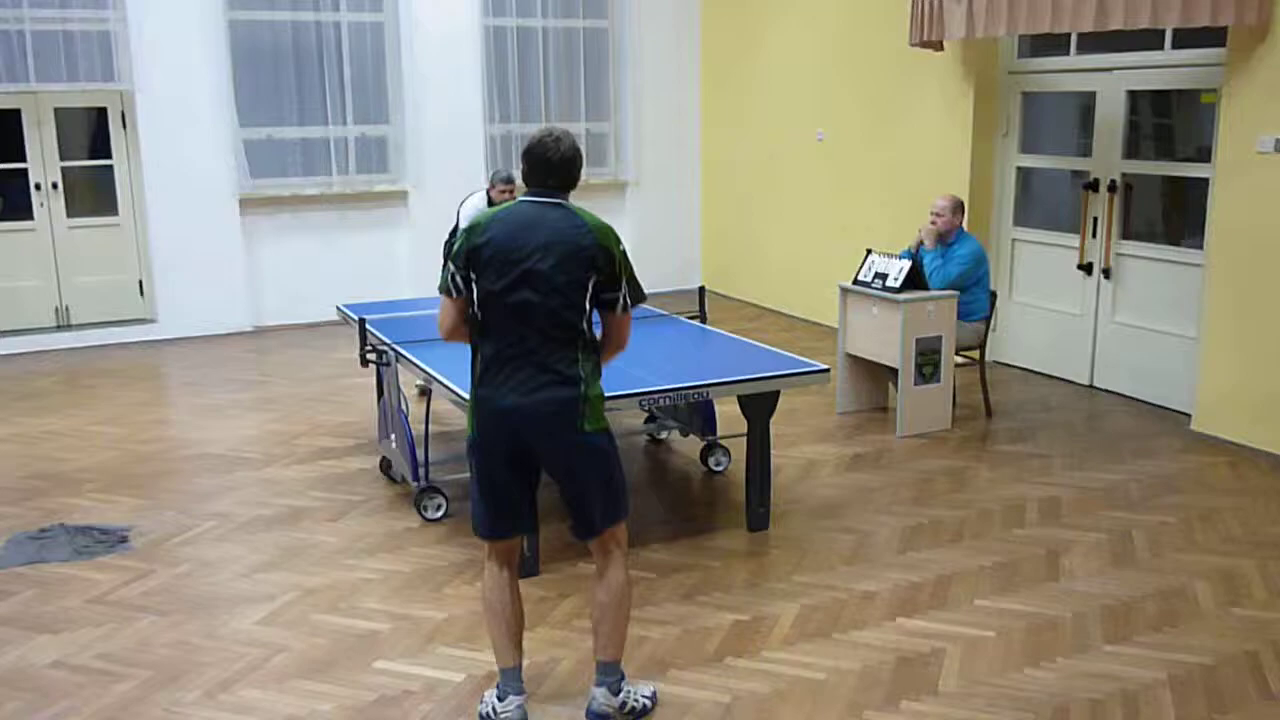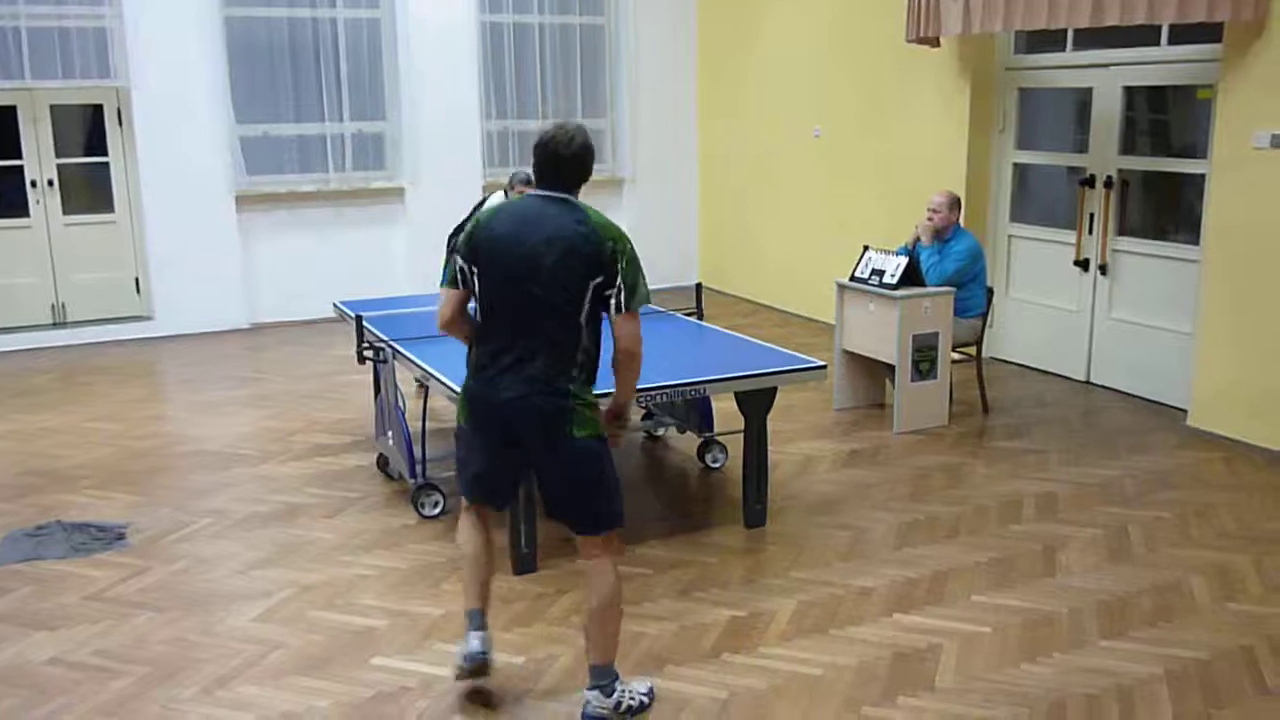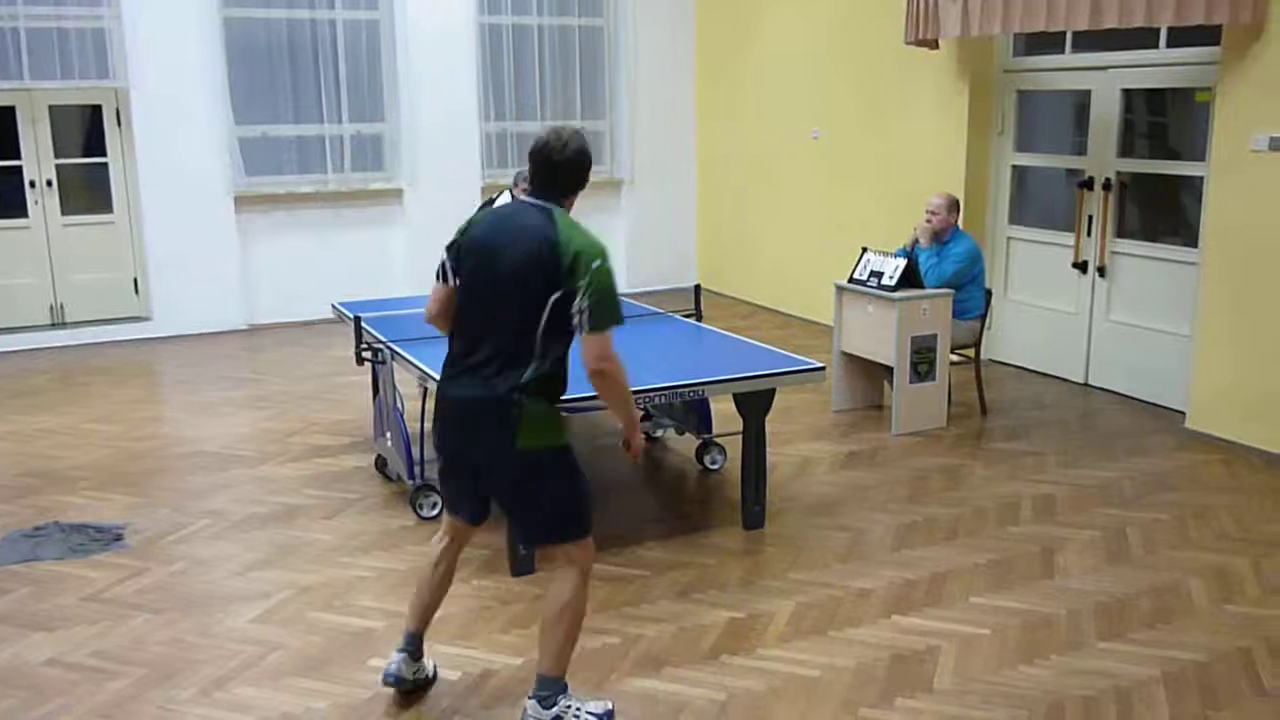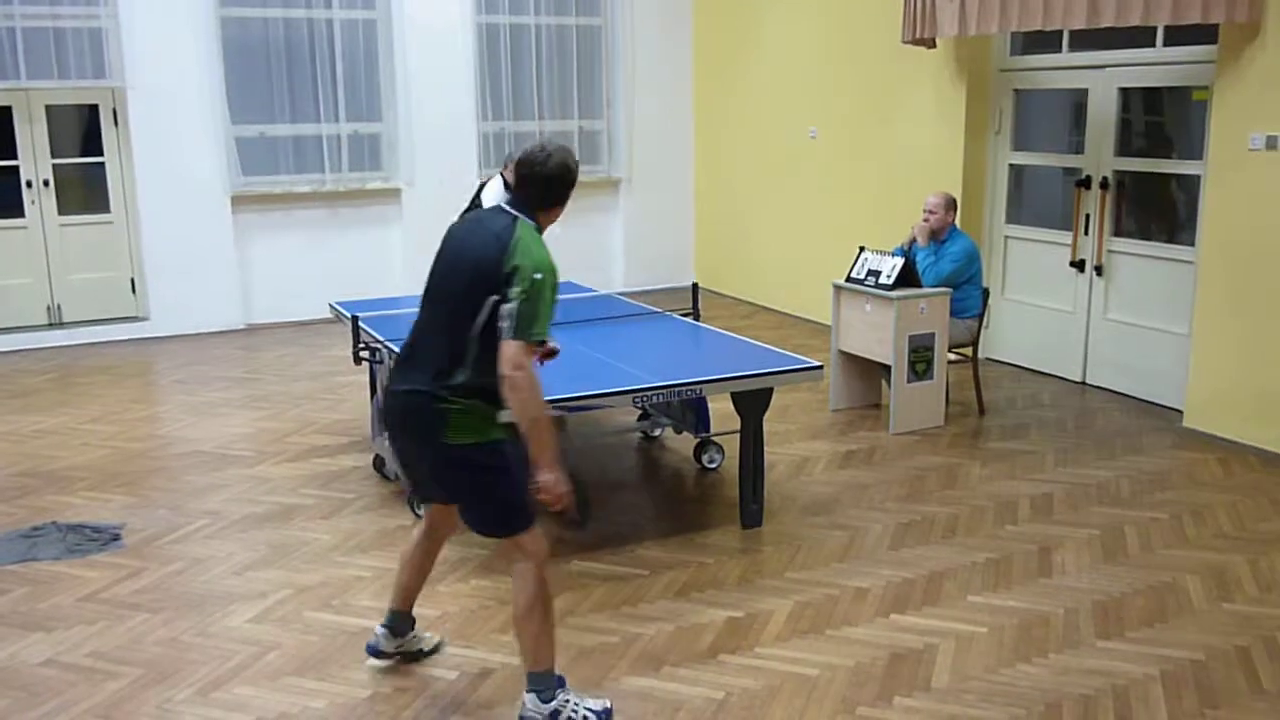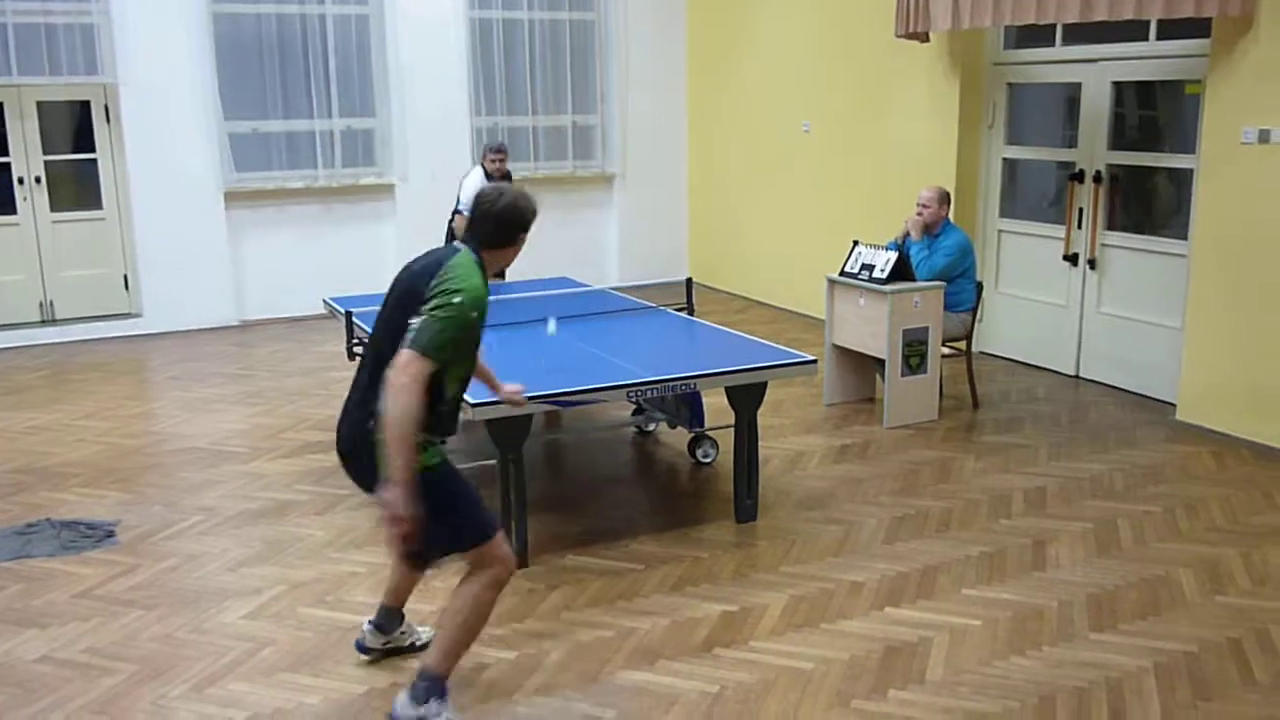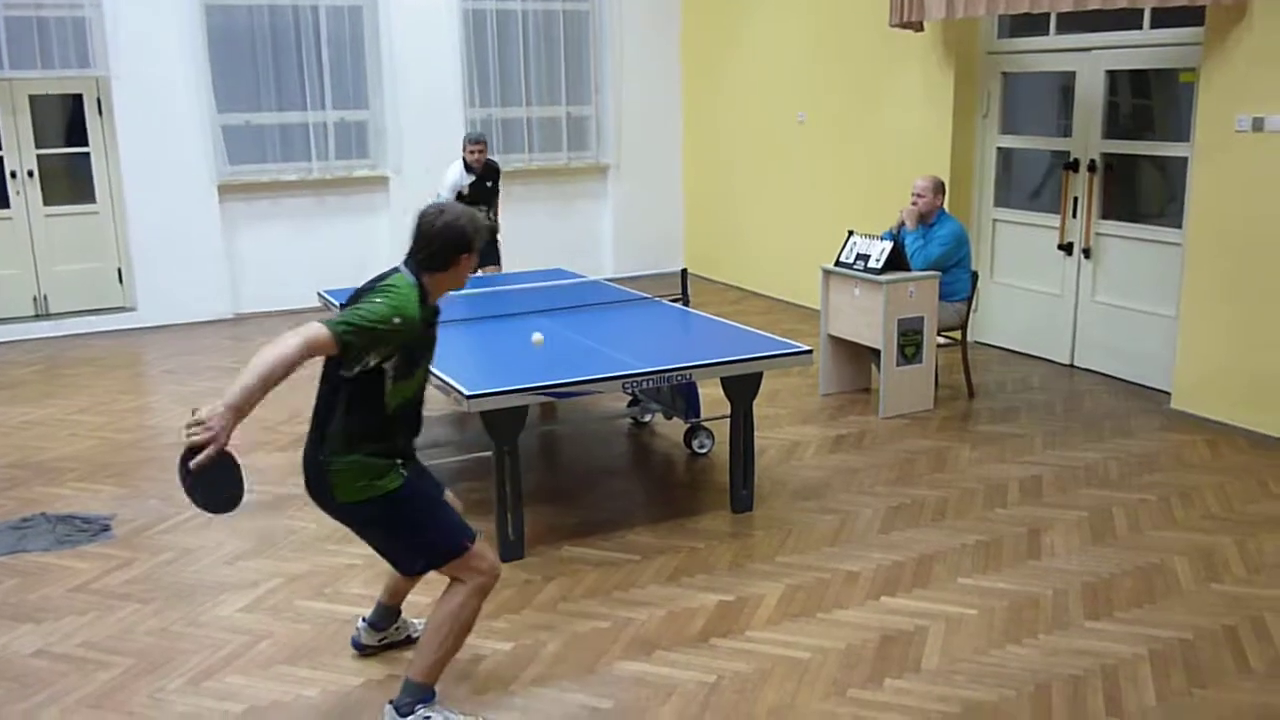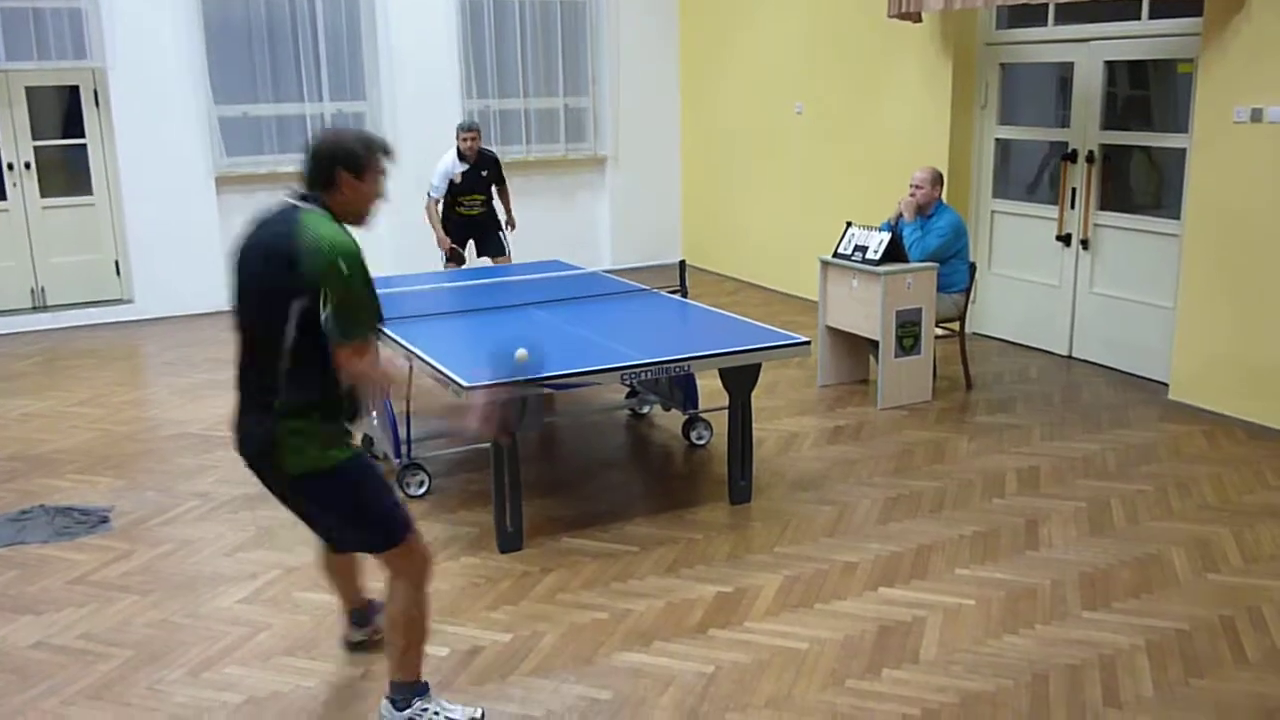
dt=0.2s
person 1, frame 1
left shoulder: (478, 232)
right shoulder: (598, 236)
left elbow: (450, 326)
right elbow: (617, 335)
left hip: (494, 411)
right hip: (569, 410)
left knee: (500, 553)
right knee: (611, 543)
person 1, frame 2
left shoulder: (484, 224)
right shoulder: (607, 238)
left elbow: (449, 318)
right elbow: (627, 346)
right wrist: (622, 403)
left hip: (487, 402)
right hip: (564, 410)
left knee: (475, 514)
right knee: (601, 548)
left ankle: (475, 634)
person 1, frame 3
left shoulder: (478, 226)
right shoulder: (582, 250)
left elbow: (439, 312)
right elbow: (600, 361)
right wrist: (630, 424)
left hip: (455, 409)
right hip: (519, 424)
left knee: (457, 526)
right knee: (574, 557)
left ankle: (407, 656)
person 1, frame 4
left shoulder: (473, 226)
right shoulder: (534, 262)
right elbow: (514, 373)
right wrist: (548, 465)
left hip: (406, 401)
right hip: (453, 418)
left knee: (443, 511)
right knee: (531, 549)
left ankle: (394, 630)
person 1, frame 5
left shoulder: (440, 264)
right shoulder: (463, 290)
right elbow: (403, 381)
left wrist: (496, 385)
right wrist: (398, 485)
left hip: (397, 438)
right hip: (400, 446)
left knee: (434, 533)
right knee: (492, 562)
left ankle: (383, 625)
person 1, frame 6
left shoulder: (402, 289)
right shoulder: (399, 309)
right elbow: (295, 343)
right wrist: (228, 410)
left hip: (366, 457)
right hip: (361, 472)
left knee: (439, 516)
right knee: (478, 570)
left ankle: (381, 624)
person 1, frame 7
left shoulder: (265, 230)
right shoulder: (331, 247)
right elbow: (359, 372)
left hip: (260, 432)
right hip: (306, 443)
left knee: (341, 527)
right knee: (408, 558)
left ankle: (360, 617)
